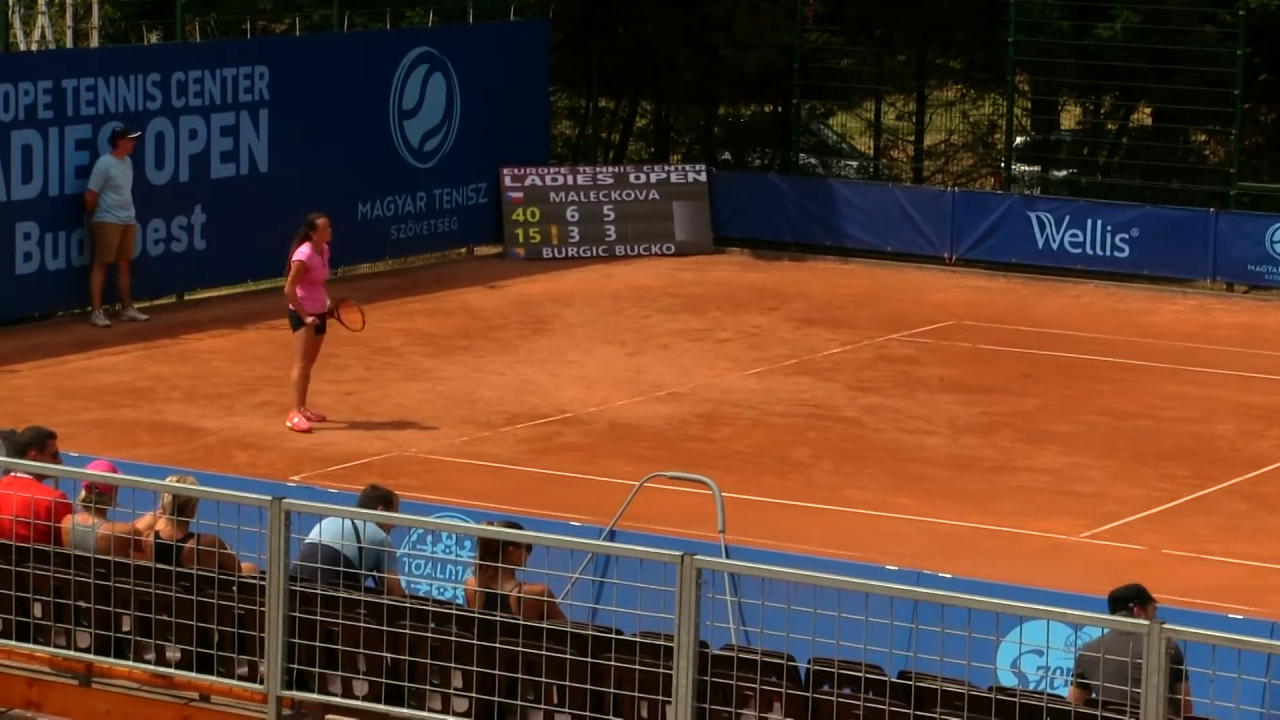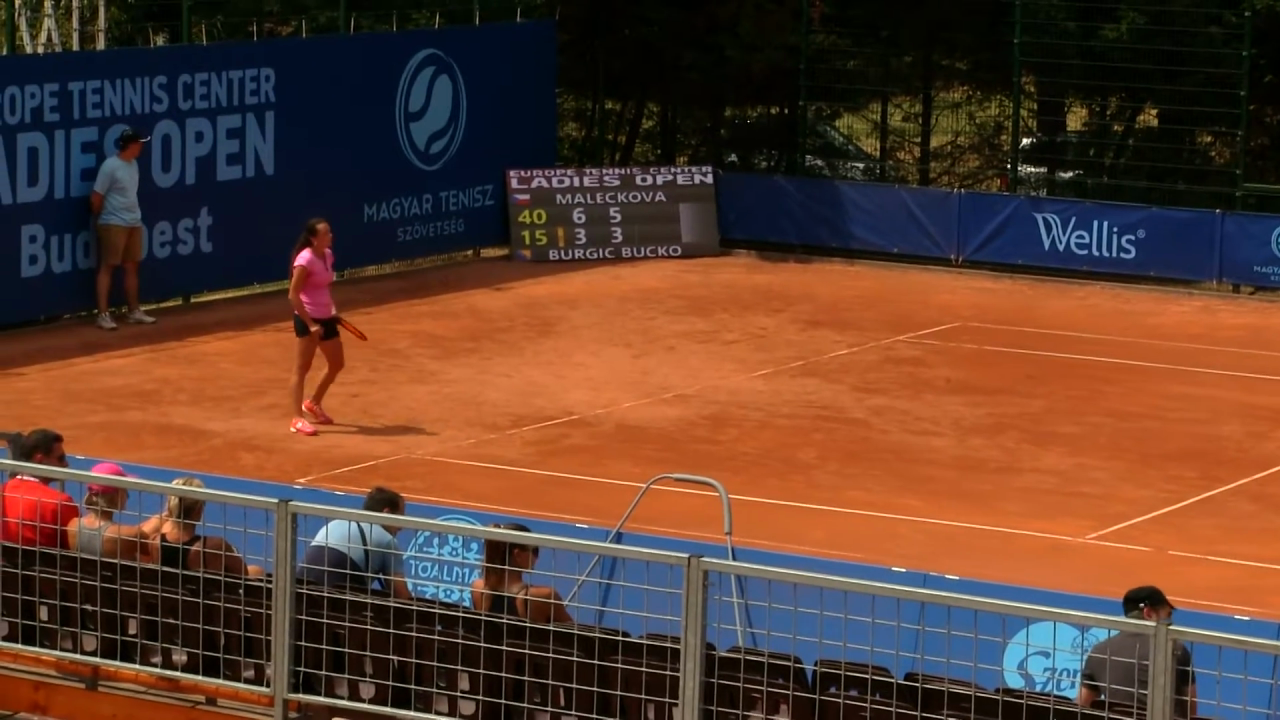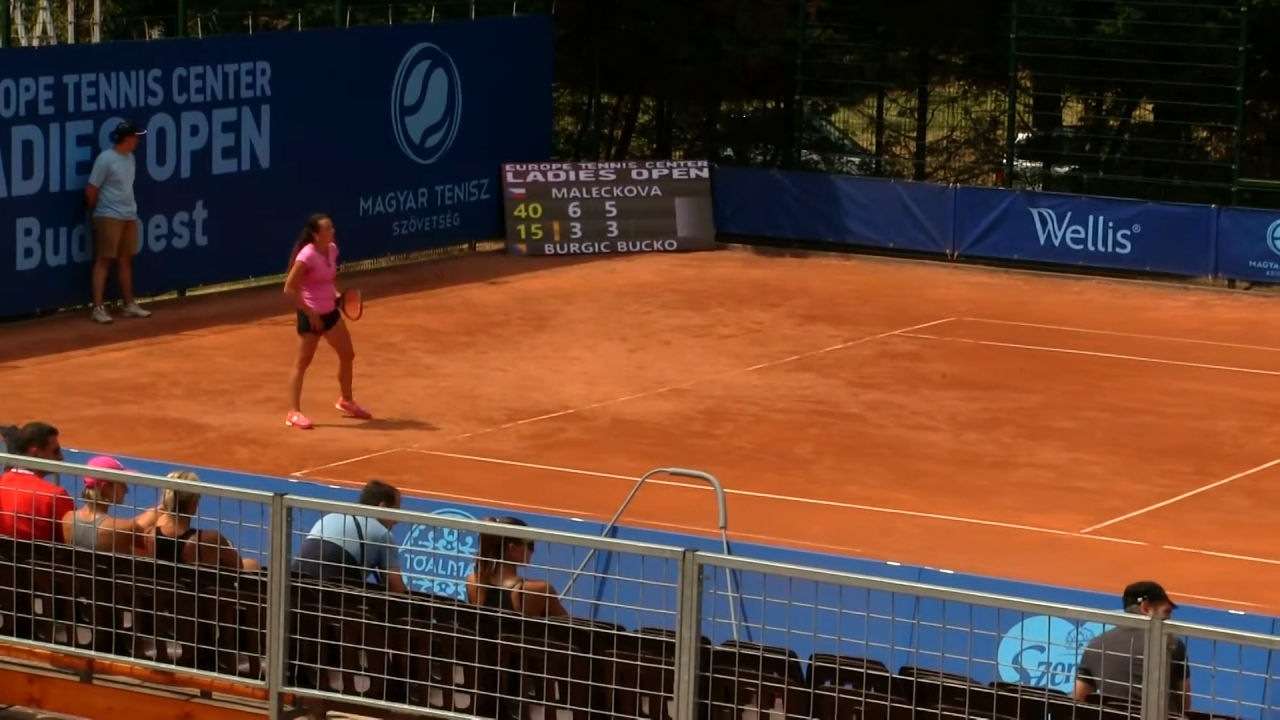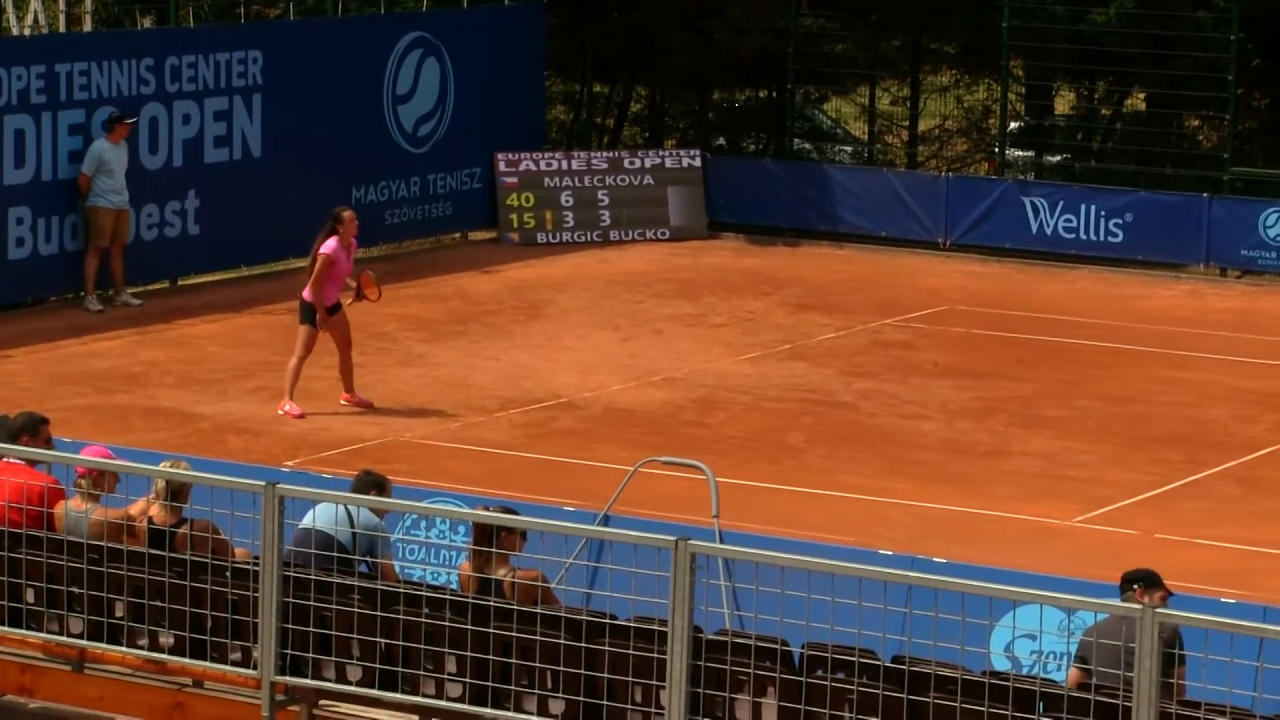
dt=0.3s
person 1, frame 1
left shoulder: (325, 250)
right shoulder: (303, 255)
right elbow: (289, 289)
left wrist: (327, 301)
right wrist: (305, 316)
left hip: (318, 314)
right hip: (301, 314)
left knee: (309, 362)
right knee: (302, 362)
left ankle: (302, 407)
right ankle: (294, 414)
person 1, frame 2
left shoulder: (328, 255)
right shoulder: (305, 260)
right elbow: (293, 296)
left wrist: (333, 309)
right wrist: (310, 323)
left hip: (326, 318)
right hip: (307, 320)
left knee: (337, 364)
right knee: (302, 368)
left ankle: (312, 404)
right ankle: (297, 419)
person 1, frame 3
left shoulder: (332, 250)
right shoulder: (306, 256)
right elbow: (289, 288)
left wrist: (336, 294)
right wrist: (309, 313)
left hip: (330, 312)
right hip: (311, 314)
left knee: (348, 355)
right knee: (302, 363)
left ankle: (347, 401)
right ankle: (294, 413)
person 1, frame 4
left shoulder: (351, 244)
right shoulder: (330, 249)
right elbow: (315, 283)
left wrist: (354, 285)
right wrist: (320, 311)
left hip: (332, 303)
right hip: (314, 304)
left knee: (346, 347)
right knee: (302, 352)
left ankle: (349, 394)
right ankle: (287, 401)
person 2, frame 1
left shoulder: (127, 162)
right shoulder: (104, 164)
right elbow: (89, 195)
left wrist: (127, 215)
right wrist: (94, 217)
left hip: (128, 221)
right hip: (108, 222)
left knee: (124, 265)
right knee: (101, 265)
left ankle: (127, 308)
right ankle: (96, 312)
person 2, frame 2
left shoulder: (133, 165)
right shoulder: (110, 166)
right elbow: (96, 198)
left wrist: (132, 216)
right wrist: (101, 219)
left hip: (134, 223)
right hip: (113, 224)
left knee: (131, 267)
right knee: (107, 267)
left ankle: (134, 311)
right ankle: (103, 315)
person 2, frame 3
left shoulder: (130, 157)
right shoulder: (105, 159)
right elbow: (91, 191)
left wrist: (128, 209)
right wrist: (97, 211)
left hip: (130, 217)
right hip: (109, 217)
left knee: (125, 260)
right knee: (103, 261)
left ankle: (129, 304)
right ankle: (98, 308)
person 2, frame 4
left shoulder: (123, 146)
right shoulder: (98, 148)
right elbow: (83, 179)
left wrist: (120, 197)
right wrist: (90, 200)
left hip: (122, 206)
right hip: (101, 207)
left knee: (117, 249)
right knee: (95, 250)
left ankle: (121, 293)
right ankle: (90, 297)
